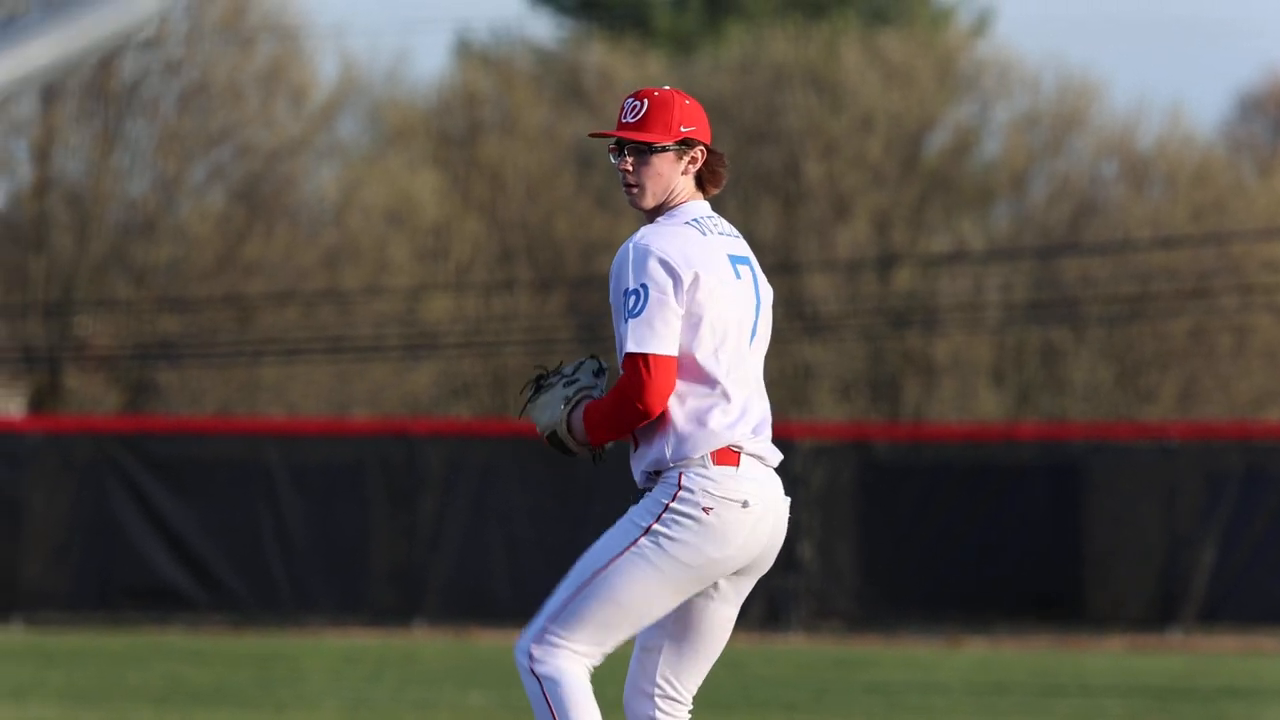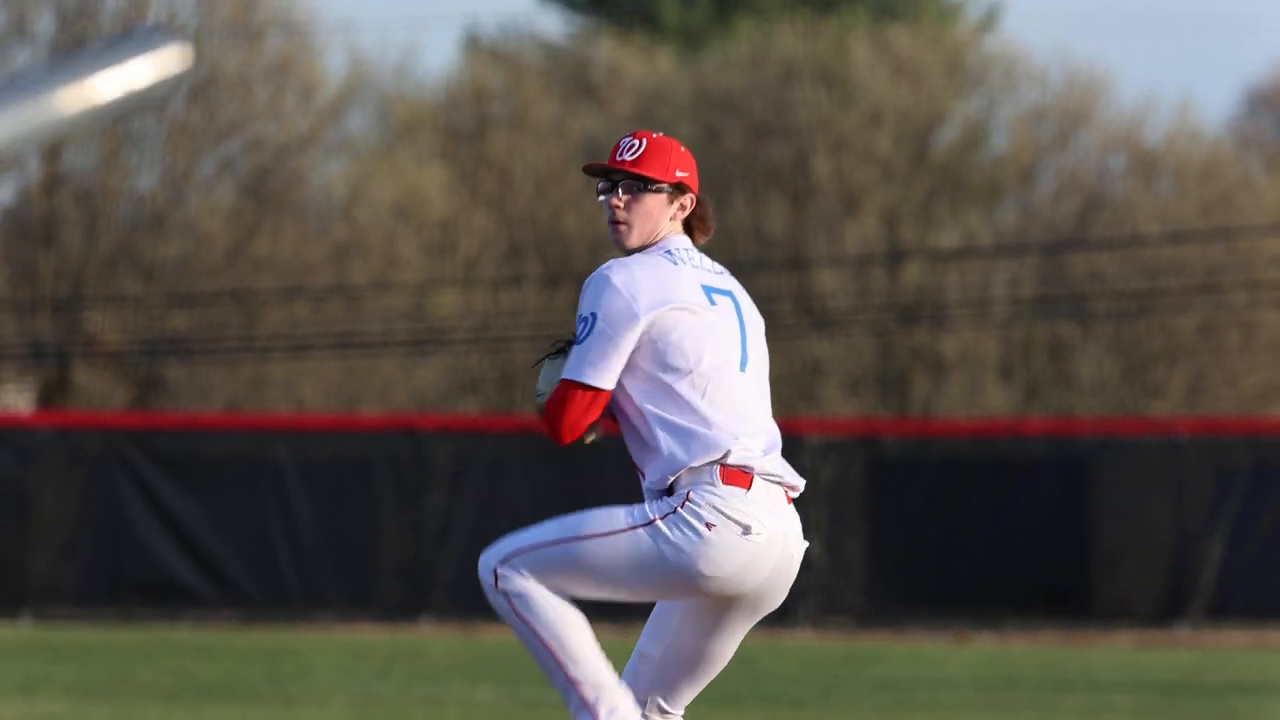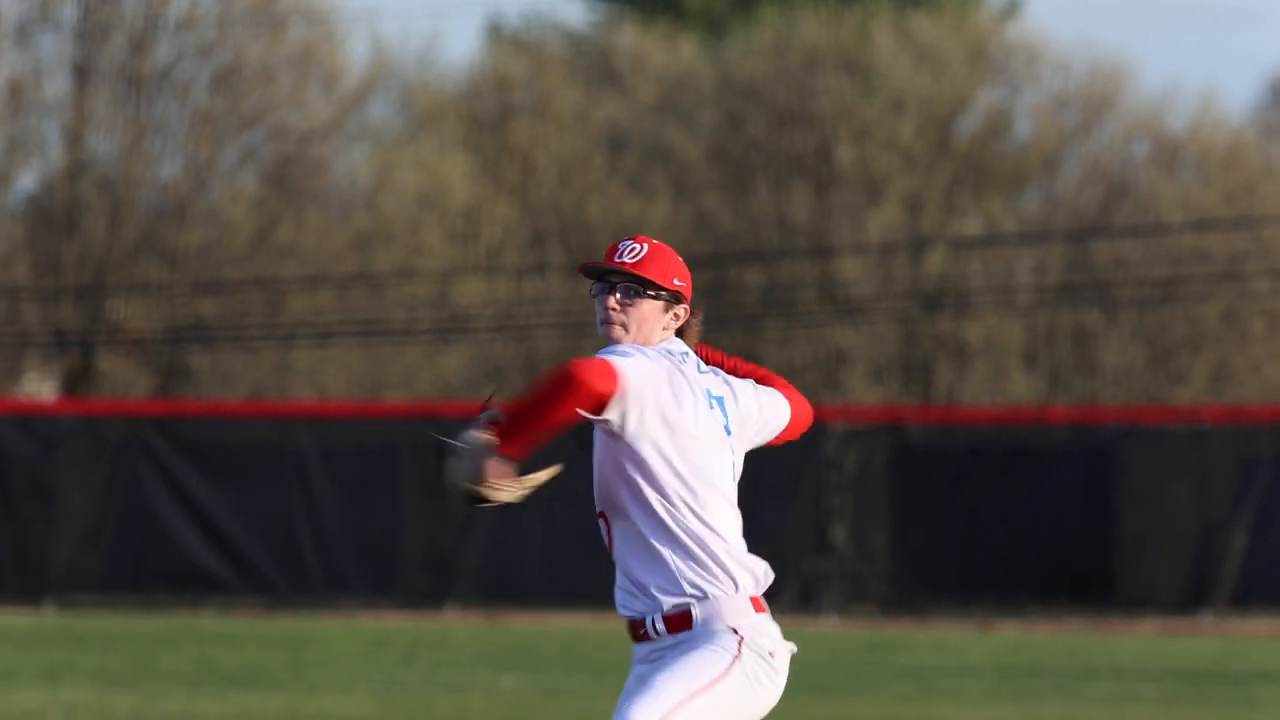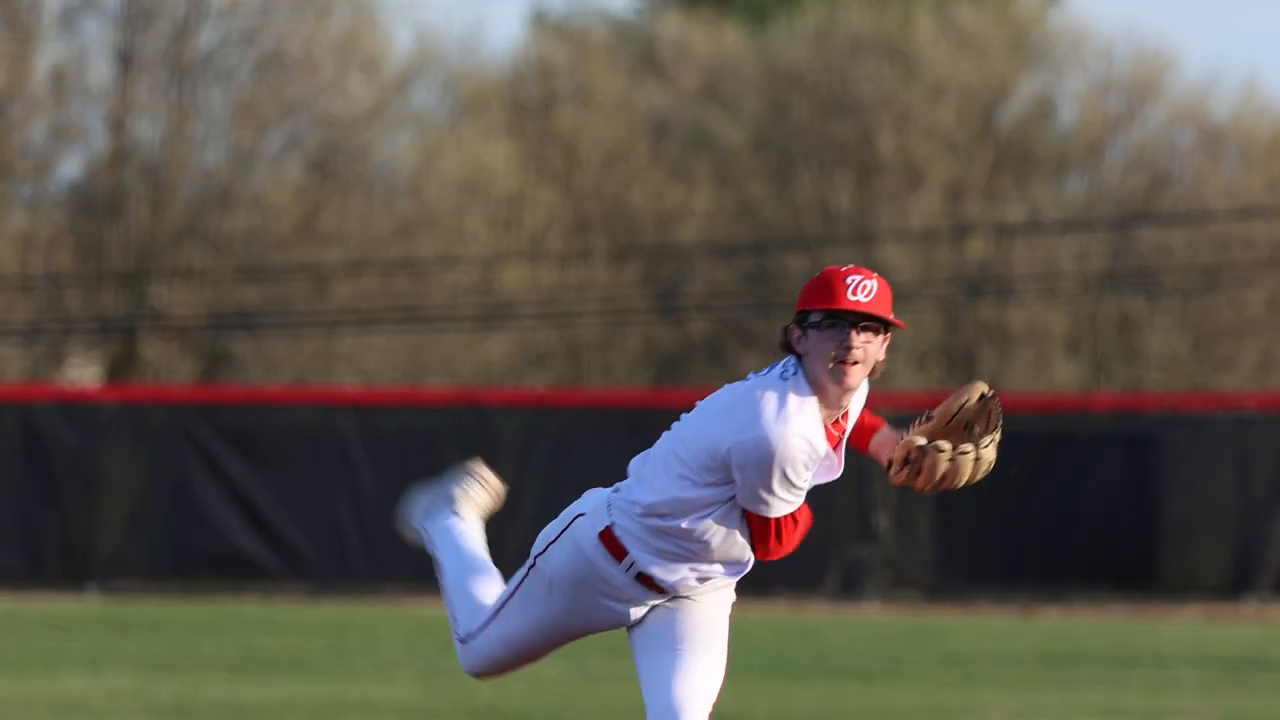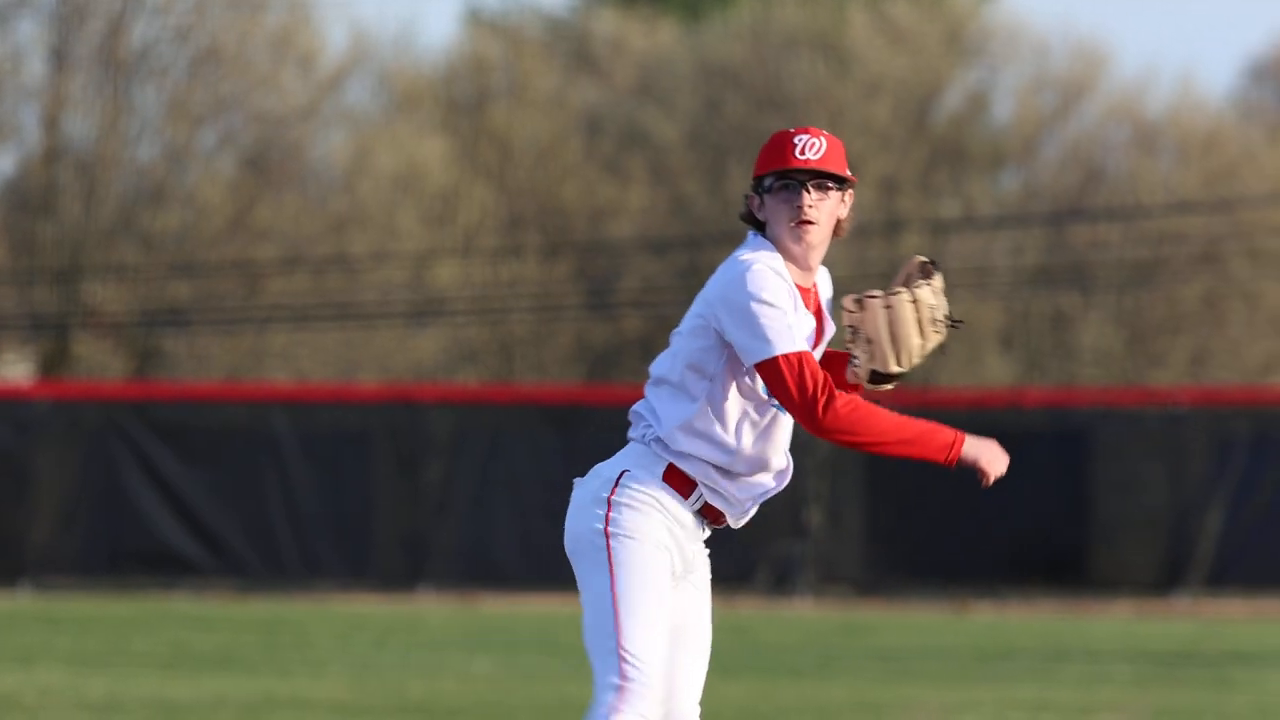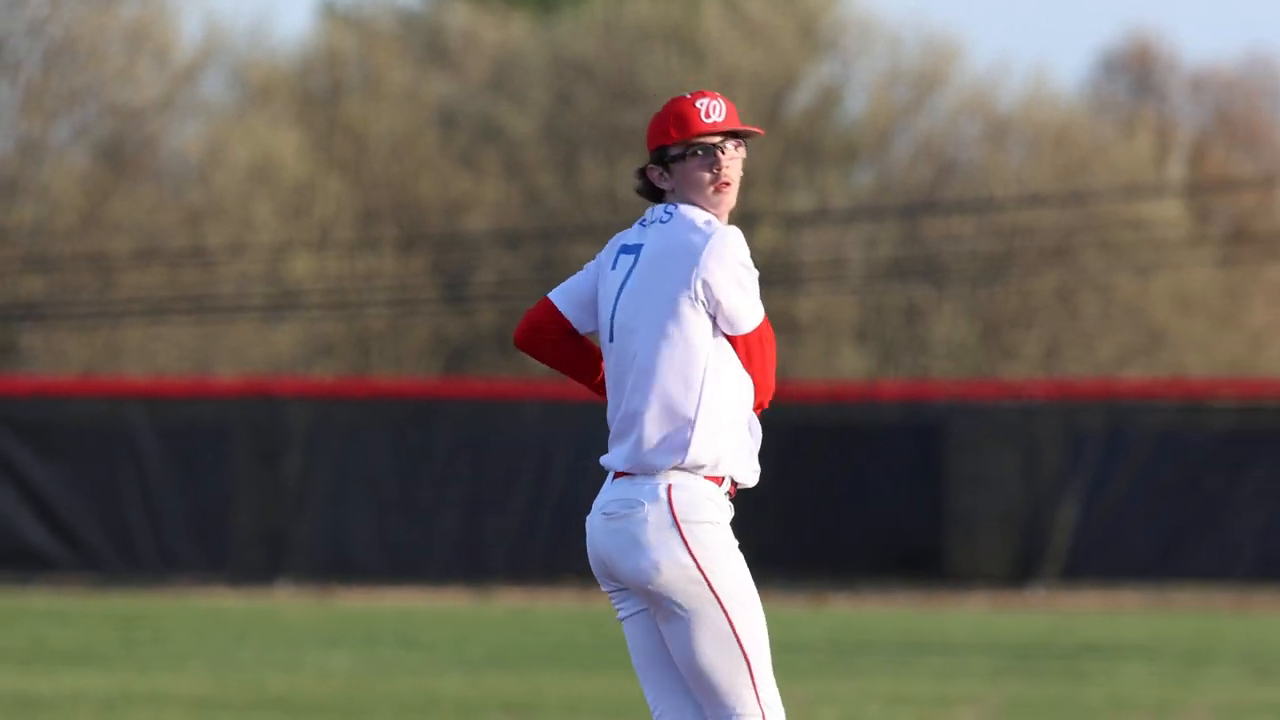
dt=0.4s
person 1, frame 1
left shoulder: (652, 248)
right shoulder: (736, 248)
left elbow: (646, 394)
left wrist: (585, 424)
right wrist: (607, 411)
left hip: (699, 498)
right hip: (756, 501)
left knee: (547, 653)
person 1, frame 2
left shoulder: (619, 281)
right shoulder: (726, 287)
left elbow: (565, 422)
left wrist: (561, 389)
left hip: (713, 522)
right hip: (775, 537)
left knee: (504, 568)
person 1, frame 3
left shoulder: (641, 370)
right shoulder: (723, 391)
left elbow: (583, 381)
right elbow: (797, 412)
left wrist: (502, 445)
left hip: (724, 646)
person 1, frame 4
left shoulder: (848, 389)
right shoulder: (781, 426)
right elbow: (772, 541)
left wrist: (881, 438)
right wrist: (806, 502)
right hip: (608, 563)
right knee: (483, 650)
right ankle: (454, 511)
person 1, frame 5
left shoulder: (813, 285)
right shoulder: (751, 279)
right elbow: (815, 408)
left wrist: (844, 366)
right wrist: (959, 444)
left hip: (681, 535)
right hip: (635, 506)
person 1, frame 6
left shoulder: (631, 248)
right shoulder: (712, 243)
left elbow: (534, 333)
right elbow: (756, 380)
right wrist: (728, 405)
left hip: (618, 518)
right hip: (677, 517)
